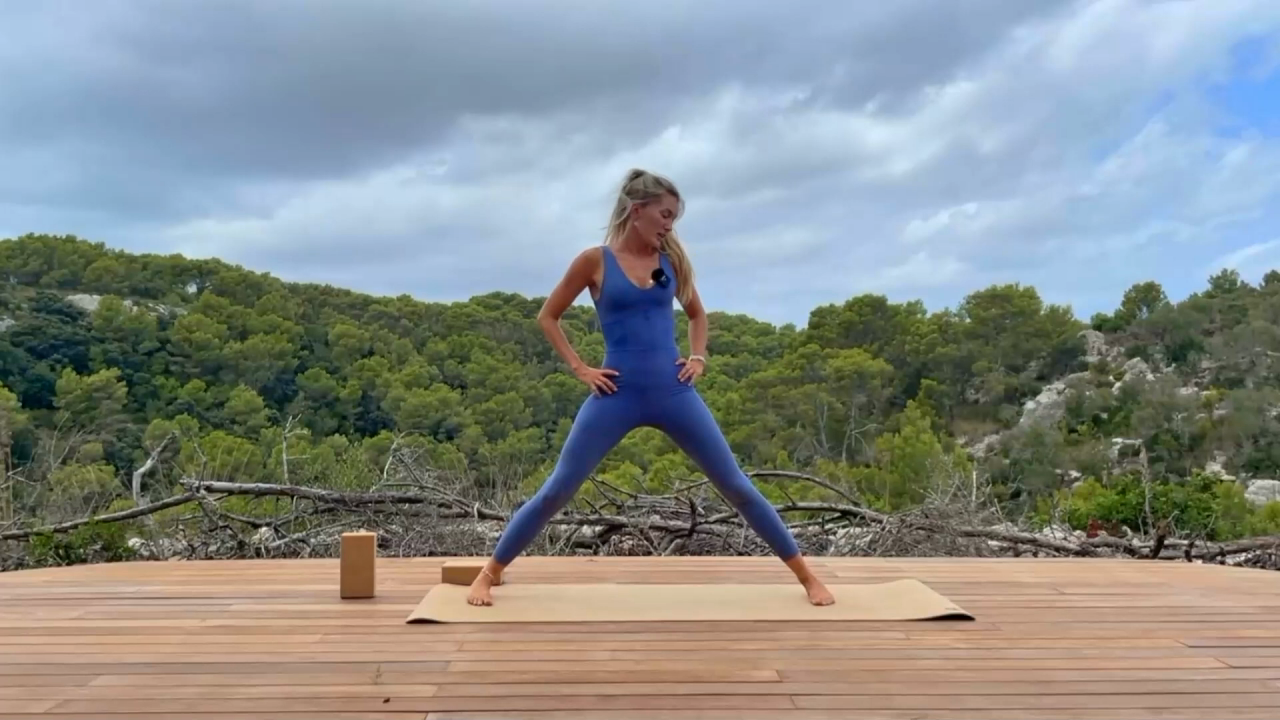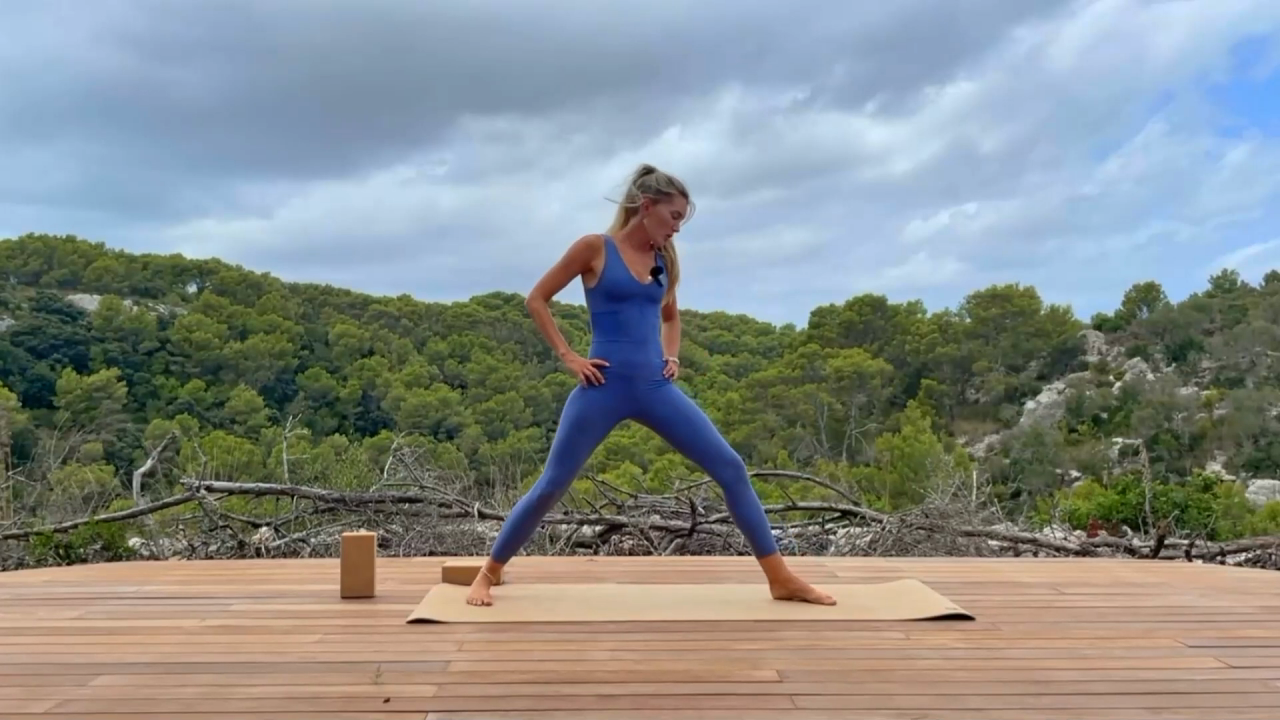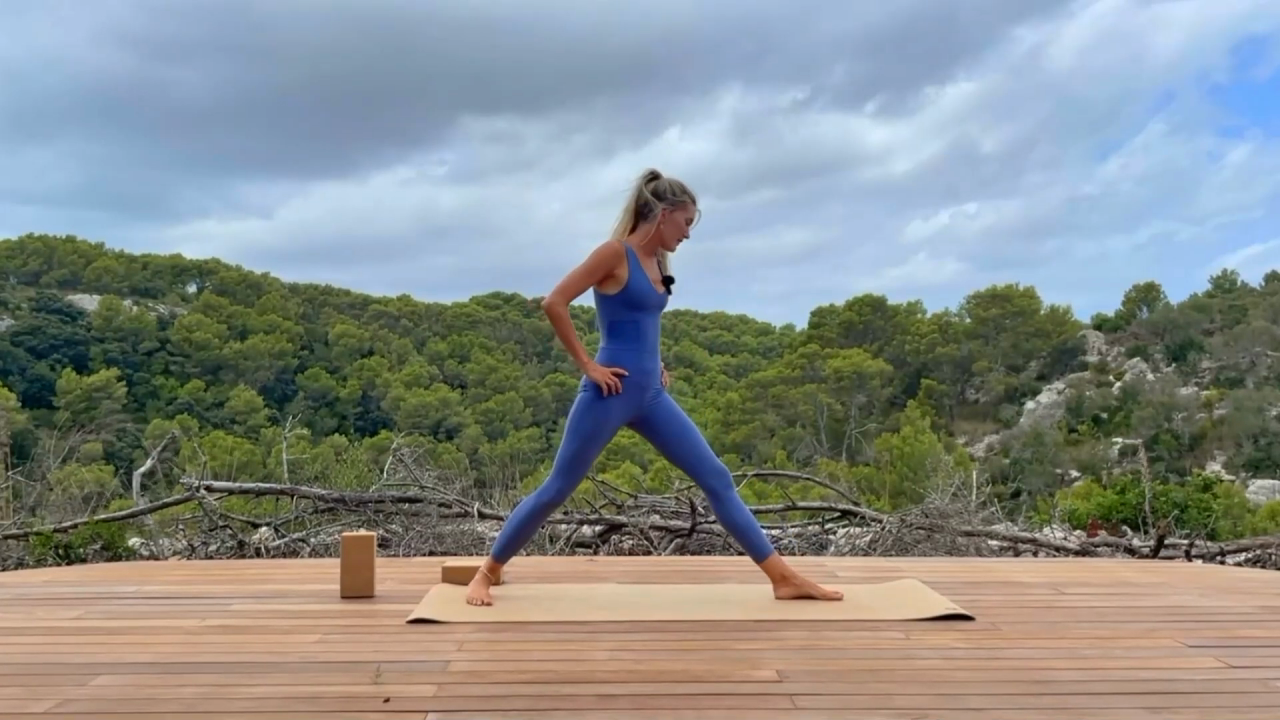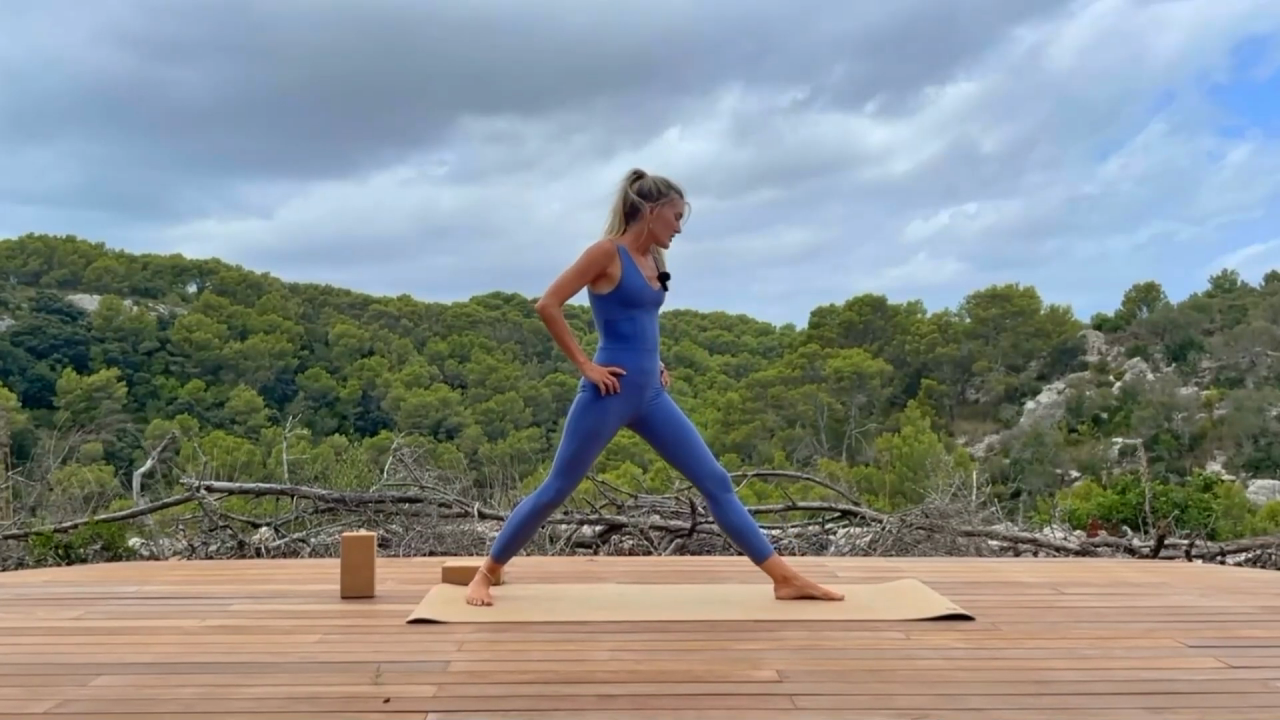
dt=0.7s
person 1, frame 1
left shoulder: (673, 258)
right shoulder: (595, 260)
left elbow: (697, 314)
right elbow: (548, 316)
left wrist: (698, 358)
right wrist: (579, 368)
left hip: (673, 392)
right hip: (617, 394)
left knee: (736, 486)
right knee: (556, 491)
left ankle: (806, 575)
right ankle: (489, 573)
person 1, frame 2
left shoulder: (664, 258)
right shoulder: (594, 247)
right elbow: (536, 299)
left wrist: (672, 356)
right wrist: (567, 357)
left hip: (655, 386)
right hip: (602, 385)
left knee: (730, 468)
right knee: (551, 486)
left ankle: (781, 579)
right ankle: (487, 574)
person 1, frame 3
left shoulder: (657, 262)
right shoulder: (615, 252)
right elbow: (554, 303)
right wrist: (587, 365)
left hip: (652, 394)
right hip: (611, 392)
left knee: (717, 478)
right knee: (557, 489)
left ankle: (784, 578)
right ankle: (485, 574)
person 1, frame 4
left shoulder: (653, 260)
right shoulder: (606, 251)
right elbow: (547, 305)
right wrist: (584, 364)
left hip: (651, 394)
right hip: (609, 392)
left knee: (716, 482)
right knee: (556, 490)
left ankle: (785, 578)
right ankle: (484, 575)
